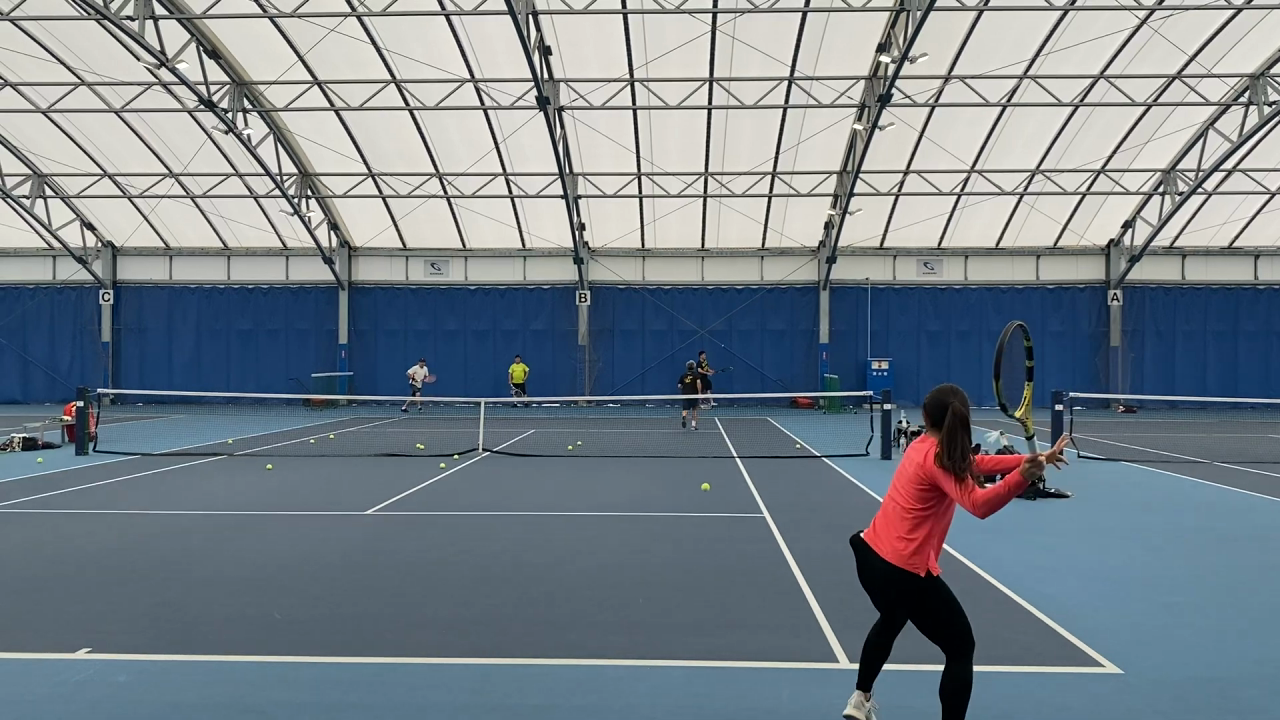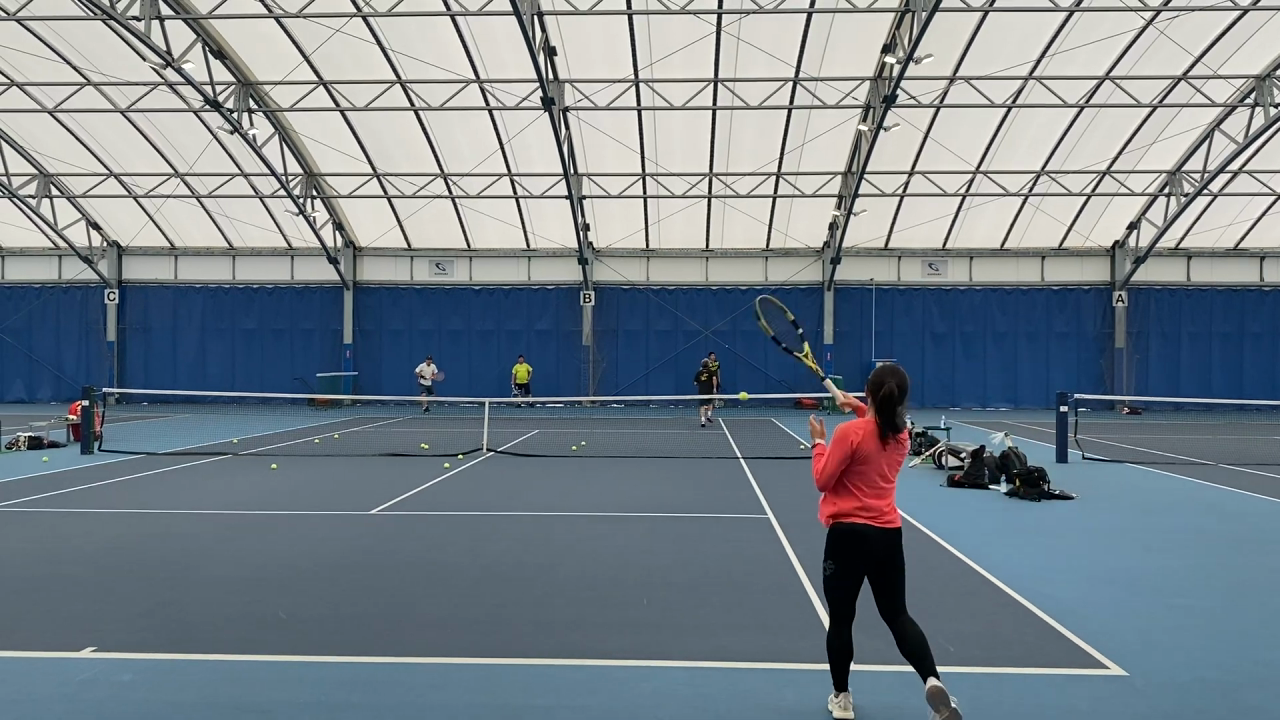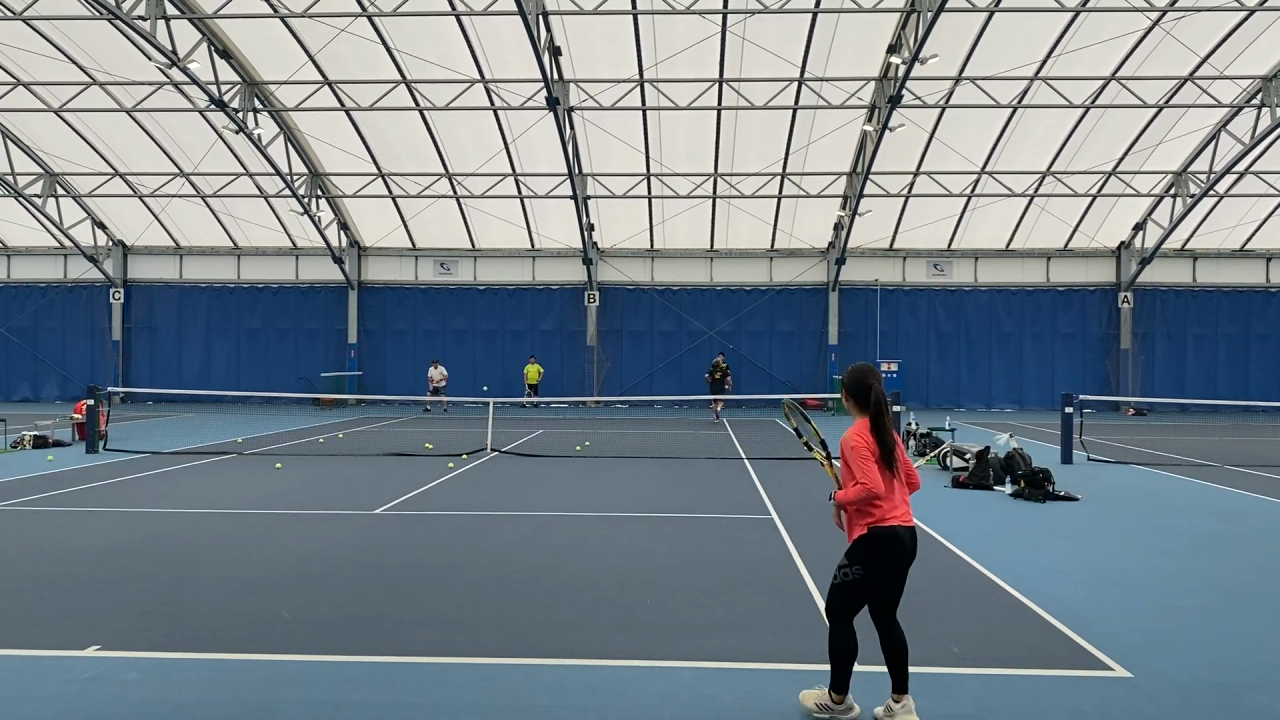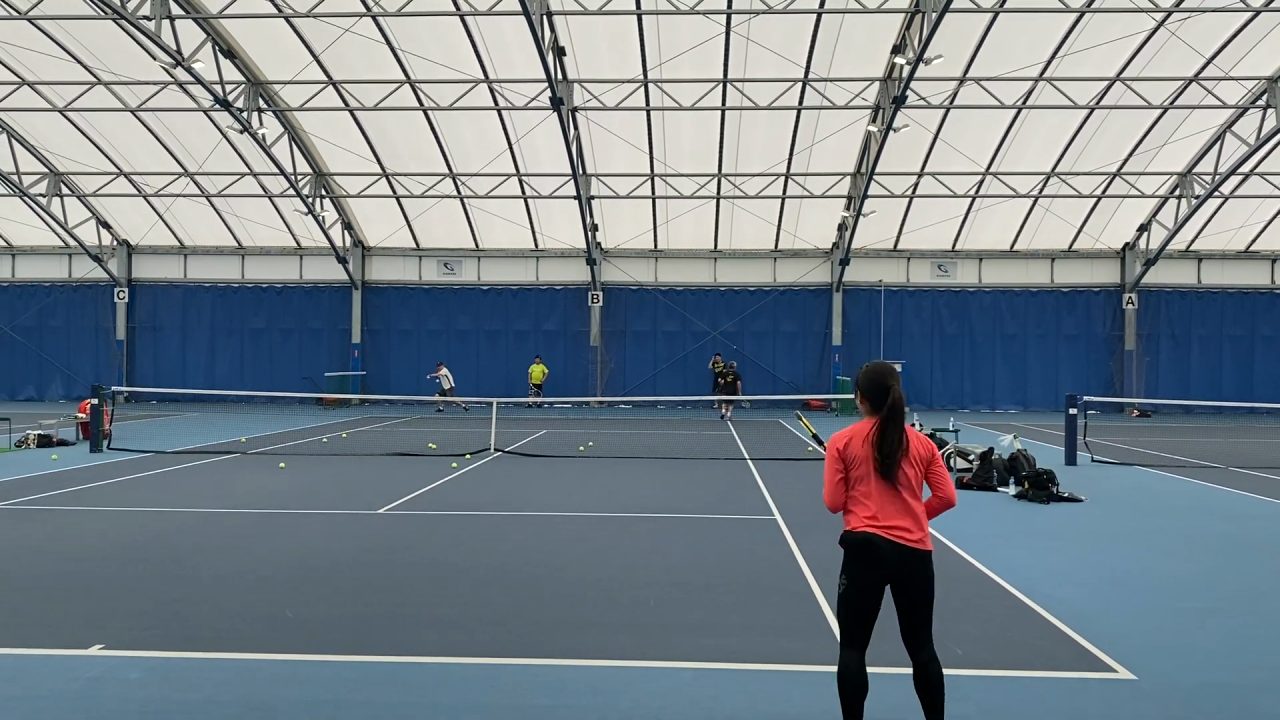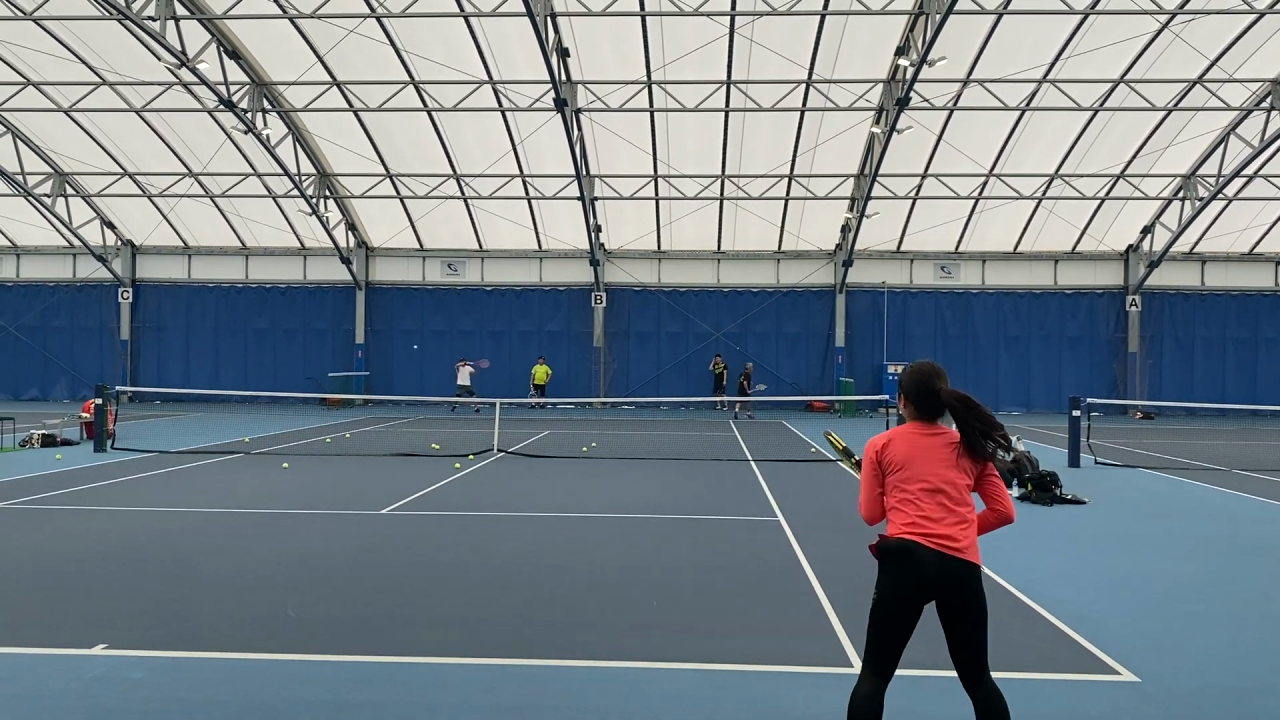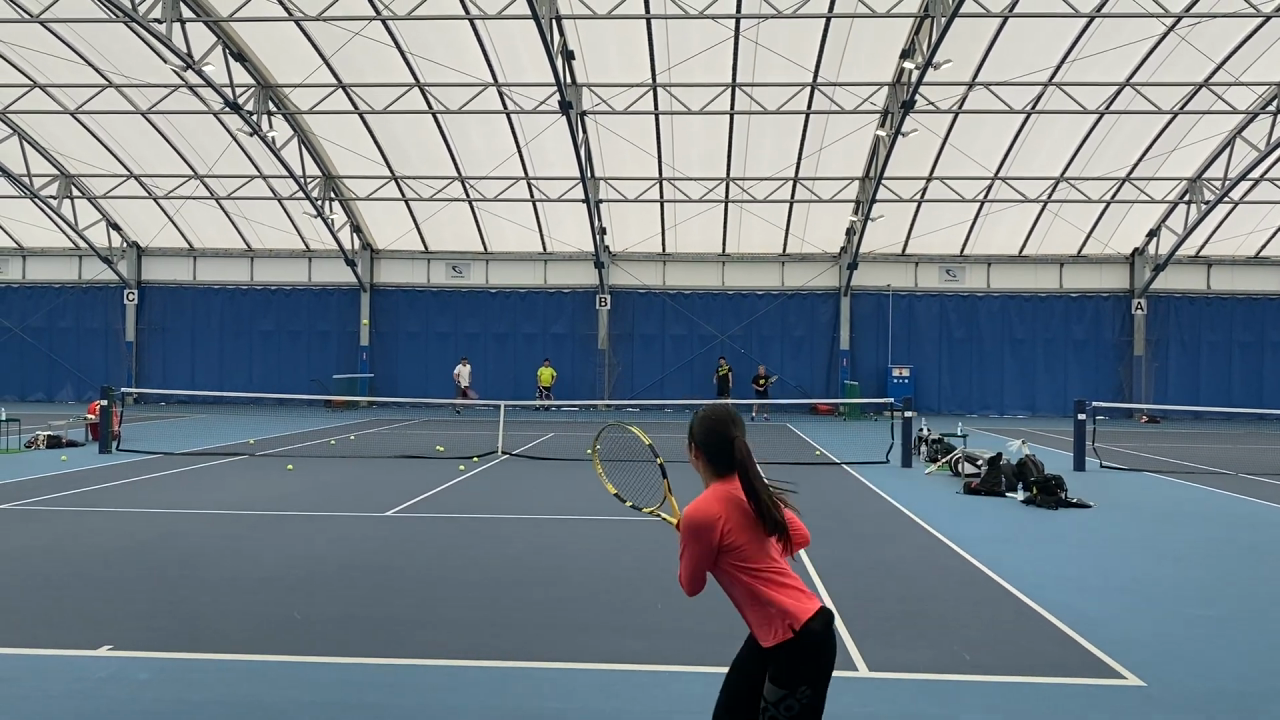
dt=0.5s
person 1, frame 1
left shoulder: (922, 446)
right shoulder: (940, 457)
left elbow: (973, 464)
right elbow: (978, 504)
left wrist: (1029, 461)
right wrist: (1020, 478)
left hip: (871, 554)
right hip: (904, 570)
left knee: (890, 624)
right knee: (960, 648)
person 1, frame 2
left shoulder: (849, 431)
right shoulder: (899, 434)
left elbow: (822, 481)
left wrist: (819, 441)
right wrist: (857, 406)
left hip: (847, 535)
right hip: (888, 536)
left knee: (840, 618)
right knee: (897, 616)
right ankle: (933, 683)
person 1, frame 3
left shoulder: (854, 438)
right shoulder: (890, 434)
left elbow: (870, 489)
right elbow: (912, 482)
left wrist: (838, 496)
left hip: (877, 540)
right hip: (904, 536)
left knee: (839, 614)
right knee: (885, 616)
person 1, frame 4
left shoulder: (841, 441)
right shoulder: (921, 443)
left elbow: (833, 502)
right elbow: (947, 498)
left hip: (866, 549)
right hip: (915, 552)
left knee: (852, 646)
right knee: (921, 645)
person 1, frame 5
left shoulder: (881, 444)
right shoulder: (970, 448)
left elbow: (871, 514)
right elbow: (1005, 513)
left hip: (905, 563)
right hip: (963, 570)
left knee: (874, 674)
right knee: (978, 680)
person 1, frame 6
left shoulder: (700, 514)
right shoulder: (753, 492)
left elbow: (691, 584)
right elbow: (800, 537)
left wrist: (688, 549)
right hip: (788, 631)
